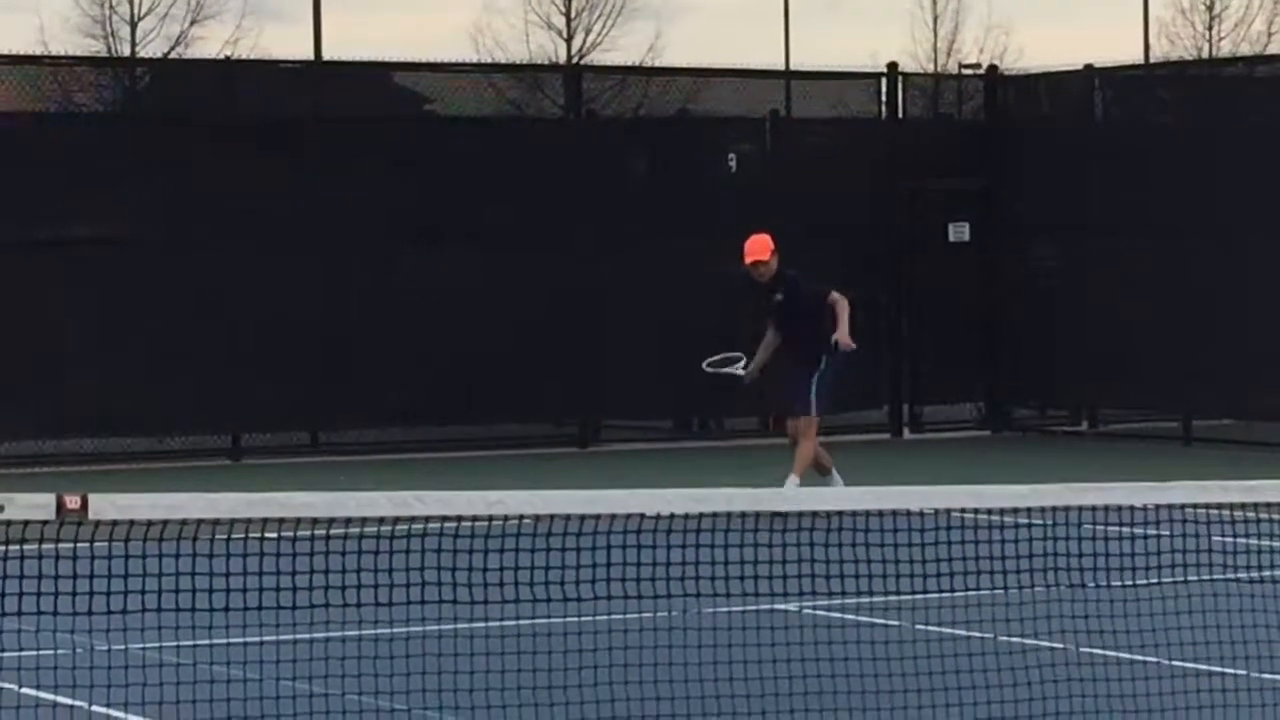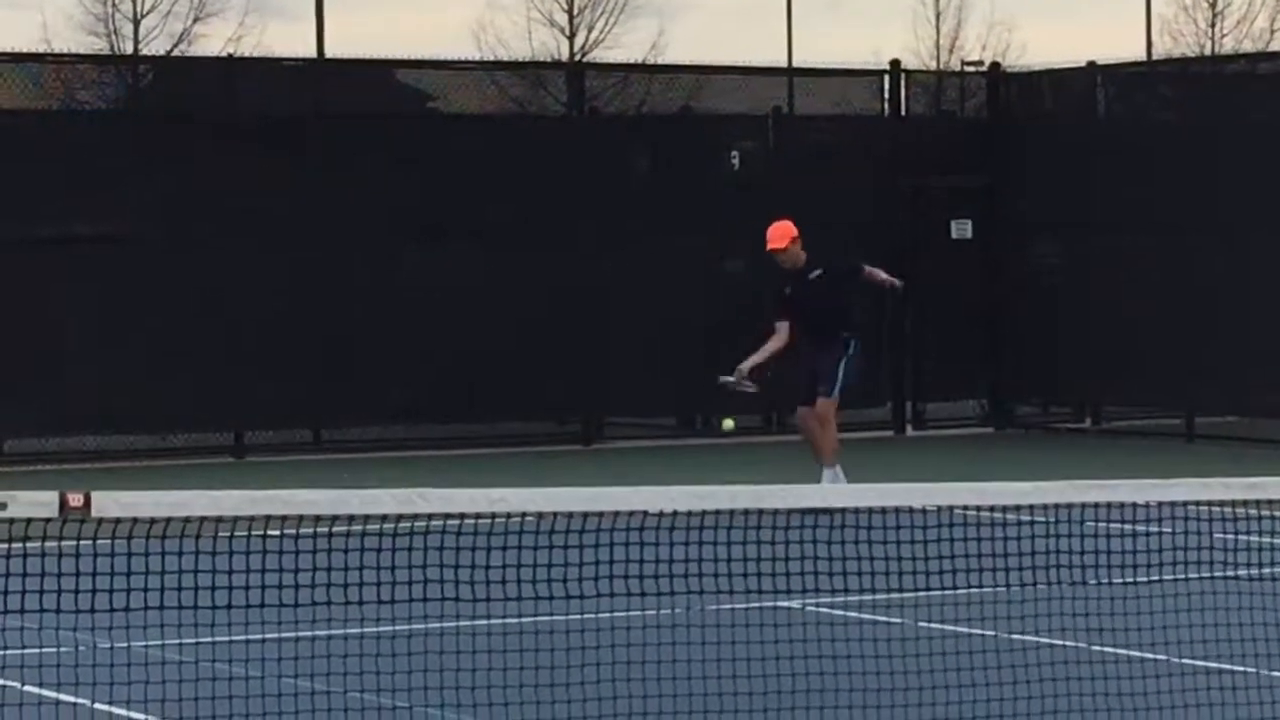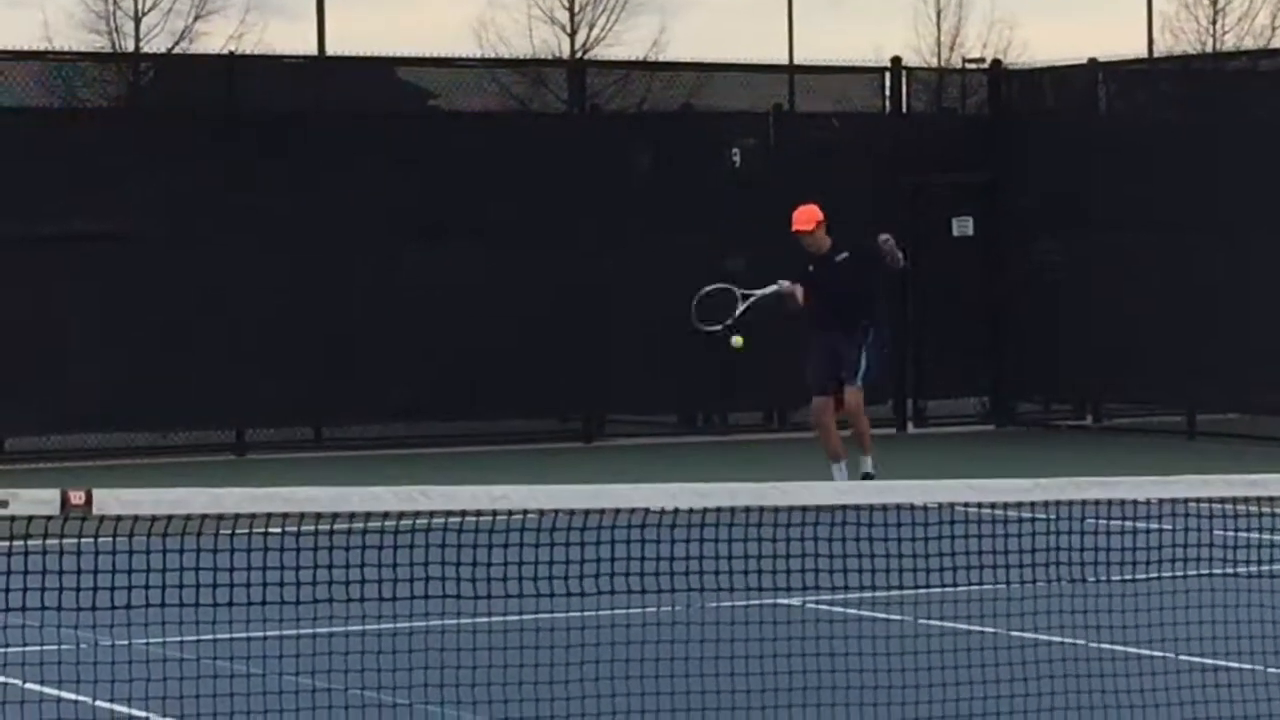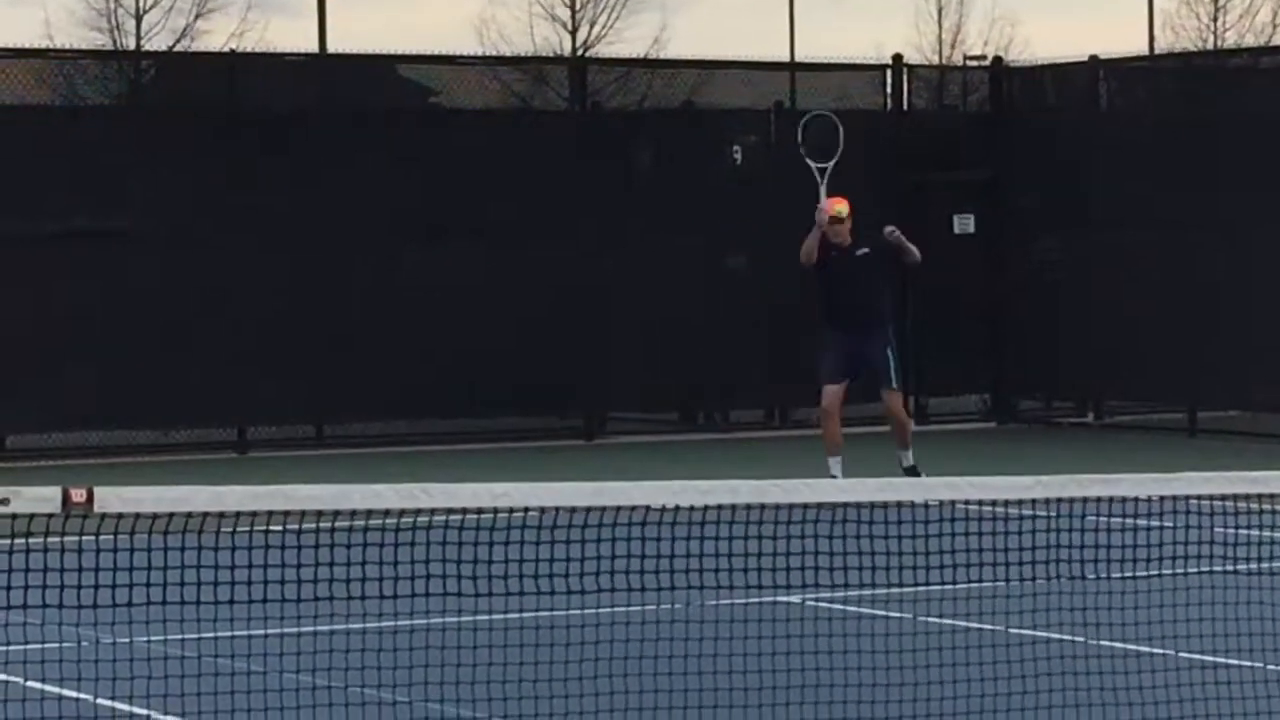
dt=0.1s
person 1, frame 1
left shoulder: (794, 283)
right shoulder: (771, 291)
left elbow: (840, 301)
left wrist: (842, 330)
right wrist: (756, 364)
left hip: (815, 358)
right hip: (799, 360)
left knee: (807, 431)
right knee: (796, 433)
right ankle: (838, 489)
person 1, frame 2
left shoulder: (827, 267)
right shoulder: (785, 287)
left elbow: (868, 273)
right elbow: (782, 336)
left wrist: (884, 278)
right wrist: (752, 361)
left hip: (840, 347)
right hip: (808, 354)
left knee: (823, 412)
right knee: (805, 421)
left ankle: (832, 484)
right ankle: (831, 480)
person 1, frame 3
left shoulder: (855, 250)
right shoulder: (807, 268)
left elbow: (897, 263)
right elbow: (800, 301)
left wrist: (891, 248)
right wrist: (791, 291)
left hip: (857, 337)
right hip: (824, 342)
left knee: (852, 404)
right knee: (820, 414)
left ankle: (866, 471)
right ankle: (840, 481)
person 1, frame 4
left shoulder: (872, 245)
right shoulder: (822, 254)
left elbow: (915, 259)
right elbow: (805, 258)
left wrist: (900, 242)
right wrist: (818, 224)
left hip: (875, 336)
right hip: (838, 339)
left knee: (894, 406)
right knee: (829, 405)
left ankle: (908, 464)
right ankle: (834, 475)
